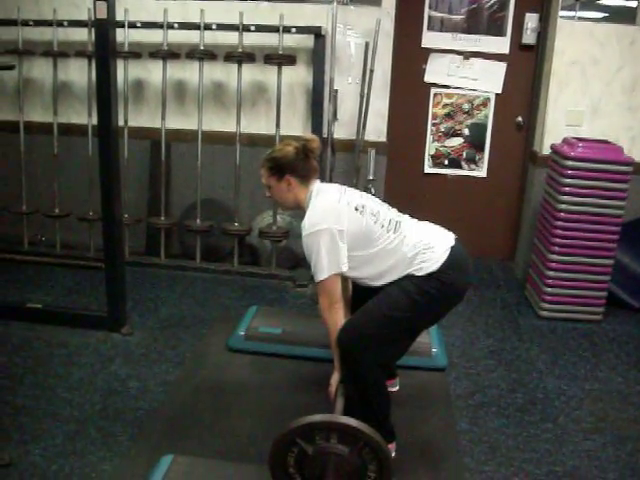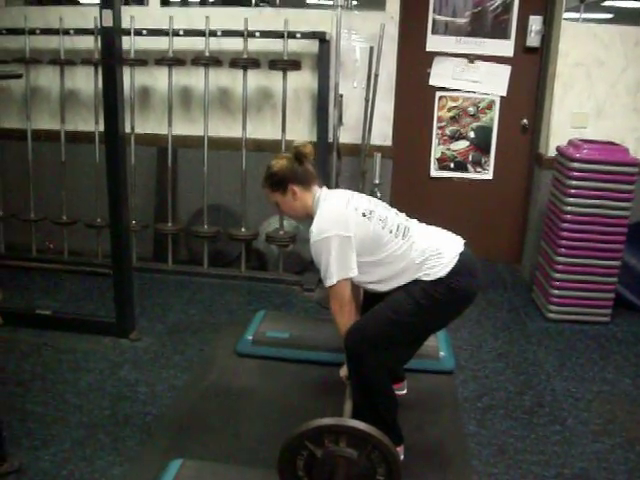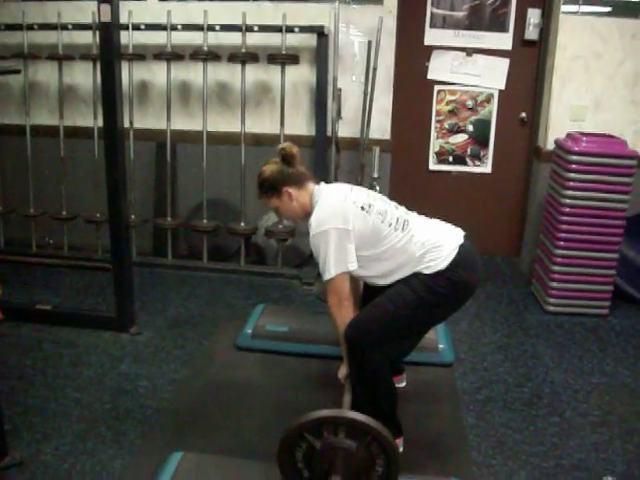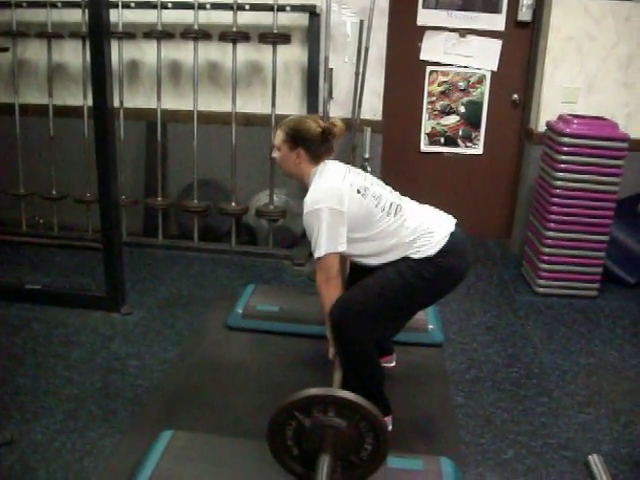
dt=0.5s
person 1, frame 1
left shoulder: (318, 222)
right shoulder: (329, 195)
left elbow: (330, 302)
right elbow: (344, 278)
left wrist: (341, 365)
right wrist: (349, 319)
left hip: (439, 274)
right hip: (440, 252)
left knee: (355, 341)
right knee: (362, 299)
left ankle: (376, 438)
right ankle: (383, 373)
person 1, frame 2
left shoulder: (326, 228)
right shoulder: (337, 200)
left elbow: (341, 305)
right elbow: (353, 285)
left wrist: (353, 358)
right wrist: (360, 325)
left hip: (448, 279)
right hip: (449, 257)
left knee: (362, 344)
right knee: (371, 308)
left ankle: (384, 441)
right ankle: (390, 376)
person 1, frame 3
left shoulder: (325, 222)
right shoulder: (335, 194)
left elbow: (340, 301)
right elbow: (353, 278)
left wrist: (349, 360)
left hip: (448, 272)
right hip: (449, 249)
left knee: (363, 337)
right knee: (373, 301)
right ankle: (390, 369)
person 1, frame 4
left shoulder: (320, 200)
right shoulder: (334, 174)
left elbow: (328, 279)
right elbow: (342, 257)
left wrist: (335, 339)
left hip: (438, 259)
right hip: (440, 236)
left knee: (348, 316)
right knee: (358, 283)
right ankle: (379, 350)
